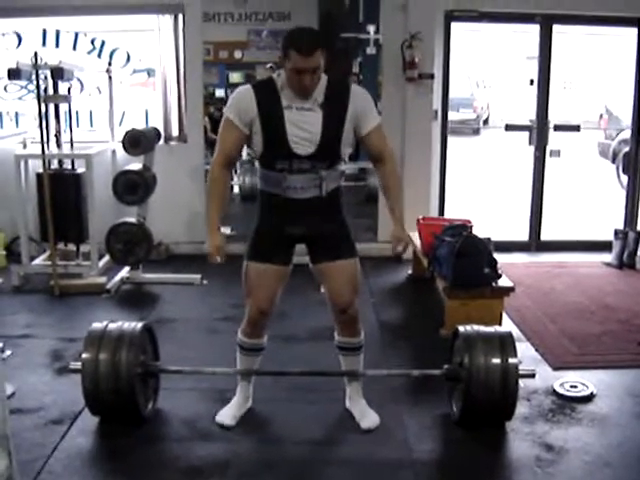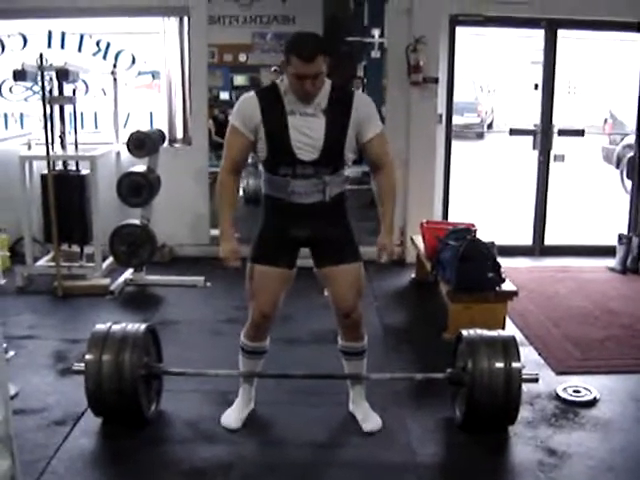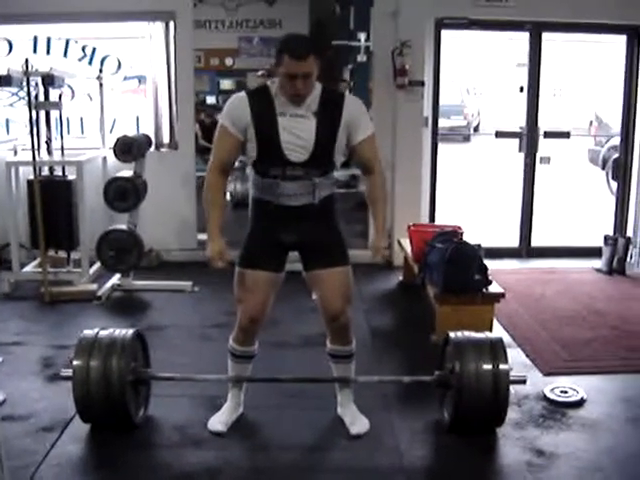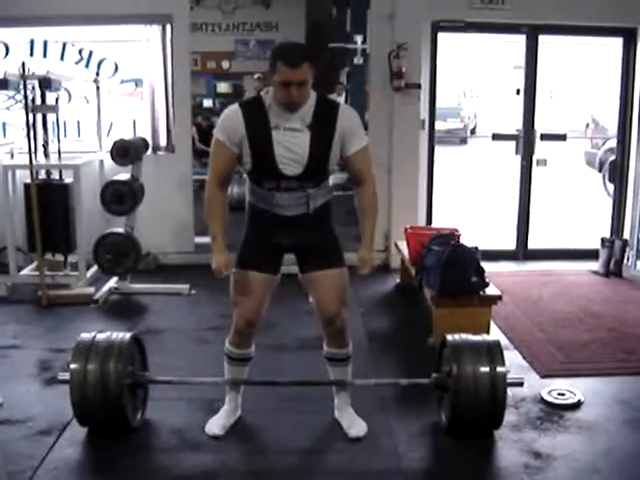
dt=0.5s
person 1, frame 1
left shoulder: (352, 98)
right shoulder: (250, 98)
left elbow: (383, 159)
right elbow: (222, 165)
left wrist: (398, 221)
right wrist: (213, 229)
left hip: (327, 215)
right hip: (274, 216)
left knee: (347, 308)
right knee: (257, 311)
left ankle: (355, 395)
right ankle: (242, 393)
person 1, frame 2
left shoulder: (356, 104)
right shoulder: (255, 105)
left elbow: (383, 167)
right elbow: (230, 171)
left wrist: (387, 229)
right wrist: (226, 234)
left hip: (331, 219)
right hip: (278, 219)
left knee: (351, 312)
right knee: (260, 314)
left ankle: (358, 398)
right ankle: (245, 395)
person 1, frame 3
left shoulder: (346, 108)
right shoulder: (244, 106)
left elbow: (373, 170)
right elbow: (218, 171)
left wrist: (380, 230)
right wrist: (214, 234)
left hip: (320, 222)
right hip: (267, 222)
left knee: (338, 315)
right knee: (248, 318)
left ankle: (346, 401)
right ankle: (234, 400)
person 1, frame 4
left shoulder: (340, 118)
right shoulder: (239, 118)
left elbow: (364, 182)
right elbow: (217, 183)
left wrist: (367, 243)
right wrist: (218, 247)
left hip: (316, 227)
right hip: (263, 227)
left knee: (334, 318)
right knee: (243, 321)
left ankle: (343, 404)
right ankle: (231, 403)
